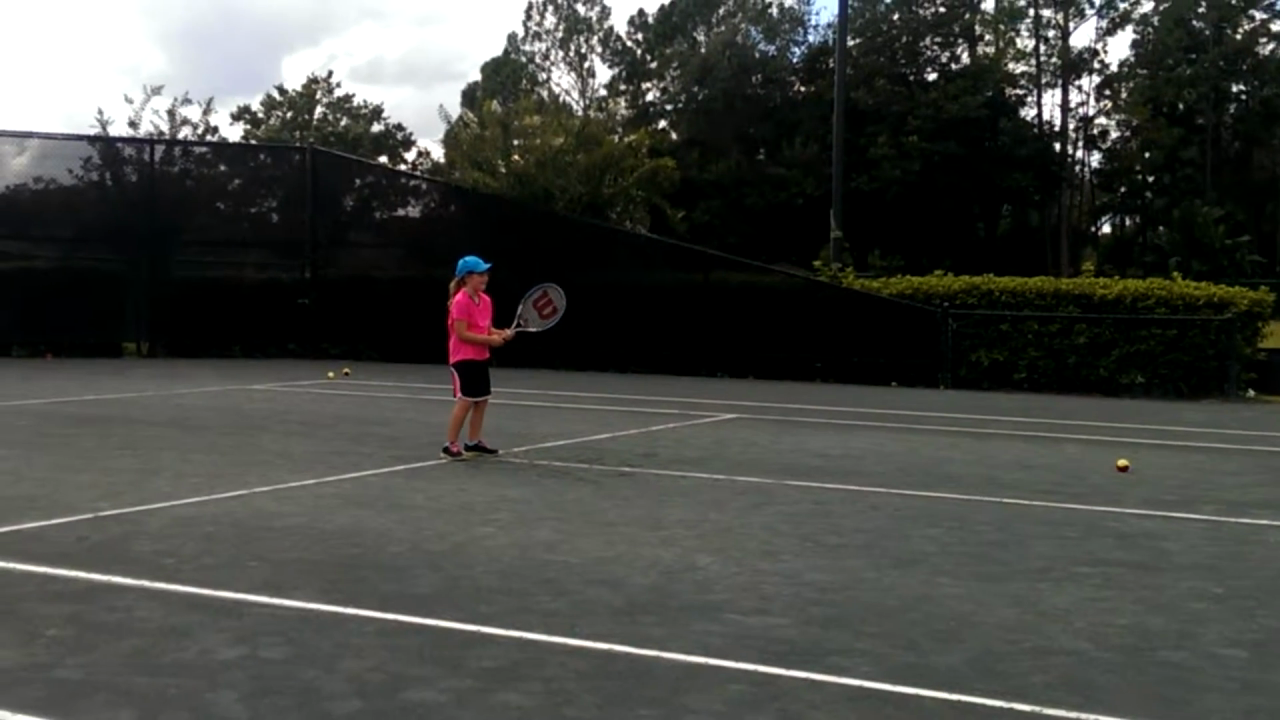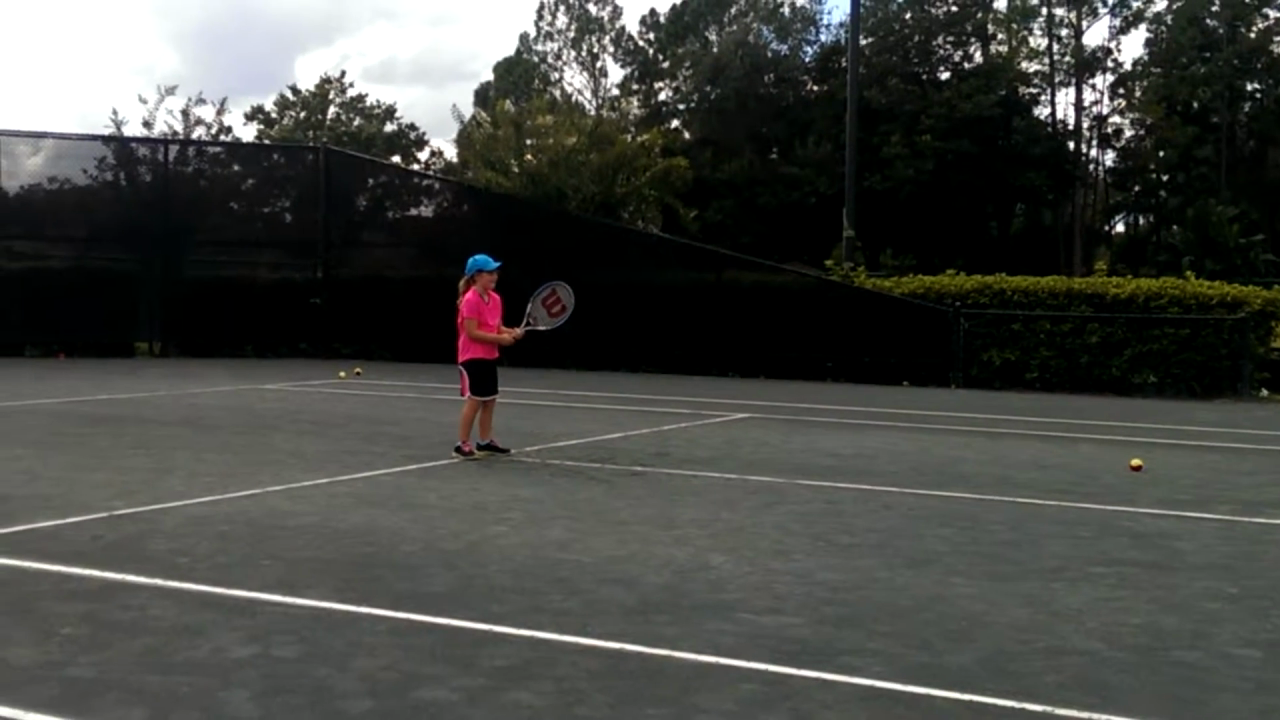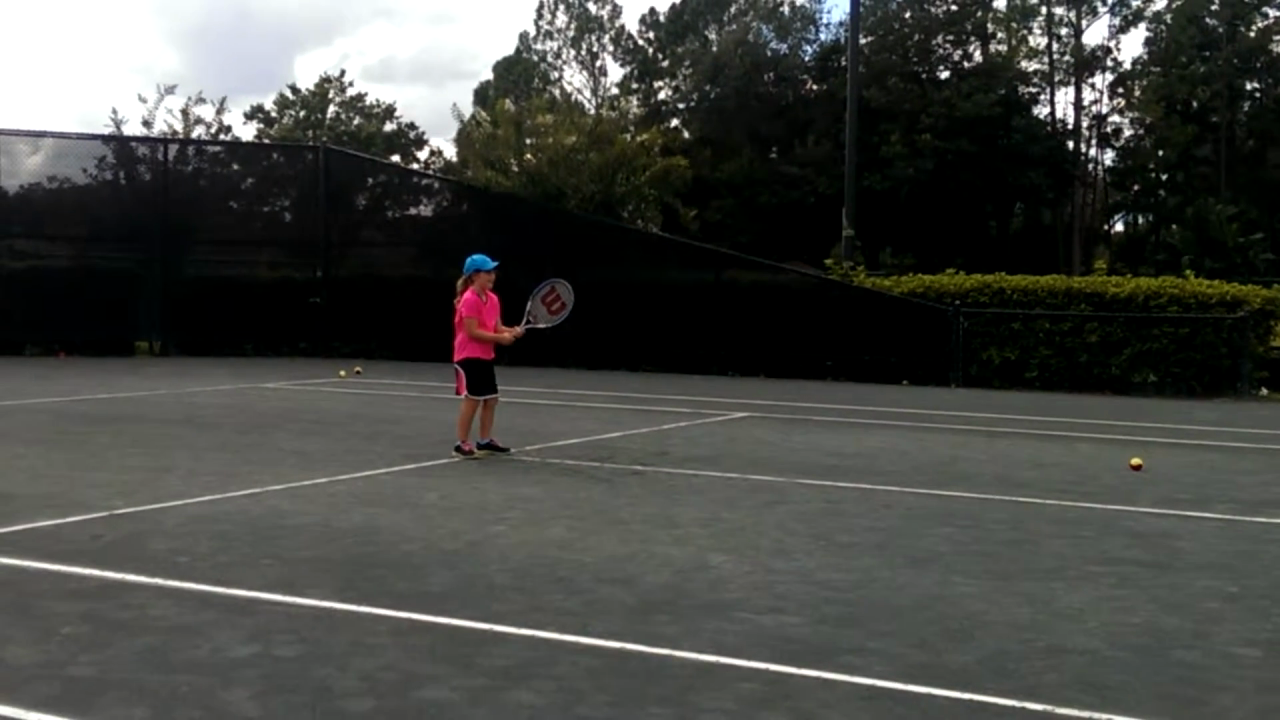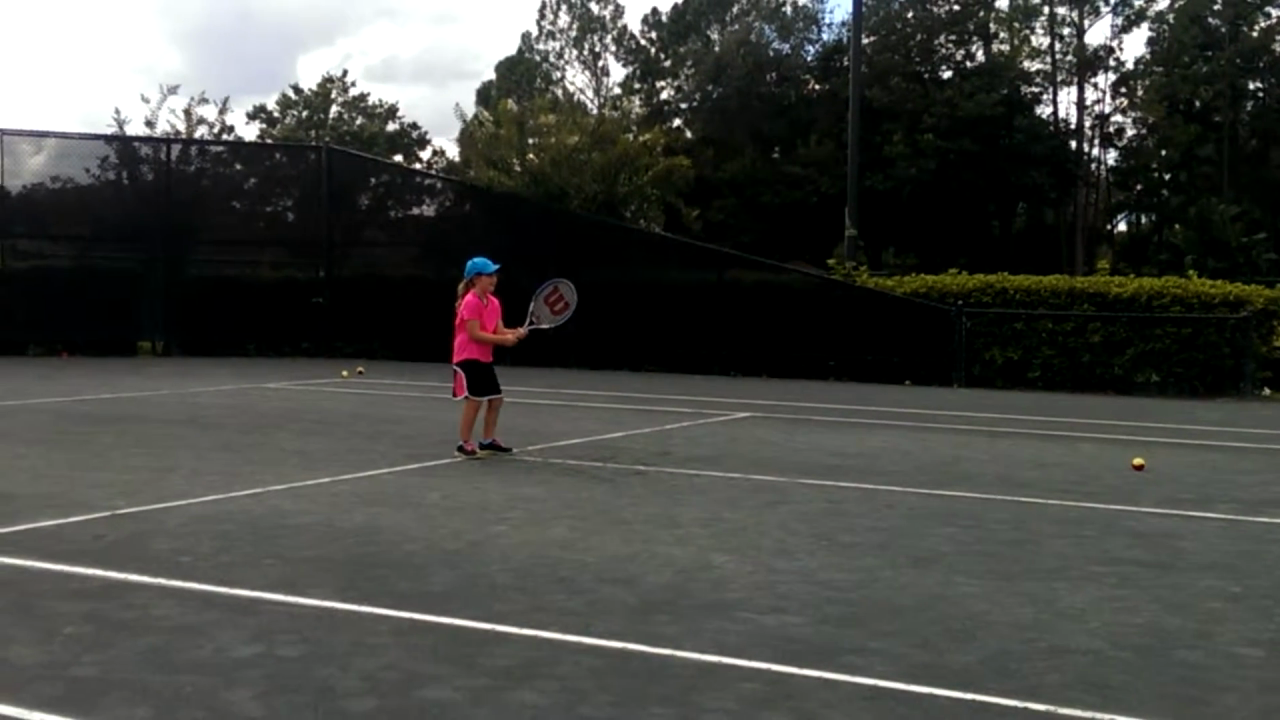
dt=0.1s
person 1, frame 1
left shoulder: (485, 300)
right shoulder: (461, 301)
right elbow: (461, 333)
left wrist: (501, 334)
right wrist: (489, 340)
left hip: (480, 358)
right hip: (464, 358)
left knee: (481, 401)
right knee: (465, 401)
left ankle: (473, 442)
right ankle: (450, 444)
person 1, frame 2
left shoulder: (495, 299)
right shoulder: (471, 300)
right elbow: (471, 332)
left wrist: (511, 332)
right wrist: (499, 339)
left hip: (489, 357)
right hip: (473, 358)
left knee: (489, 400)
right knee: (475, 400)
left ankle: (485, 441)
right ankle: (462, 444)
person 1, frame 3
left shoulder: (493, 299)
right shoulder: (469, 299)
left elbow: (496, 327)
right elbow: (472, 331)
left wrist: (511, 331)
right wrist: (500, 338)
left hip: (486, 357)
right hip: (470, 357)
left knee: (491, 399)
right knee: (472, 399)
left ankle: (485, 440)
right ankle: (461, 443)
person 1, frame 4
left shoulder: (494, 303)
right shoulder: (470, 302)
left elbow: (499, 330)
right elbow: (474, 334)
left wrist: (515, 333)
right wrist: (503, 340)
left hip: (484, 359)
right hip: (468, 359)
left knee: (496, 399)
right knee: (474, 400)
left ankle: (488, 441)
right ankle: (464, 443)
